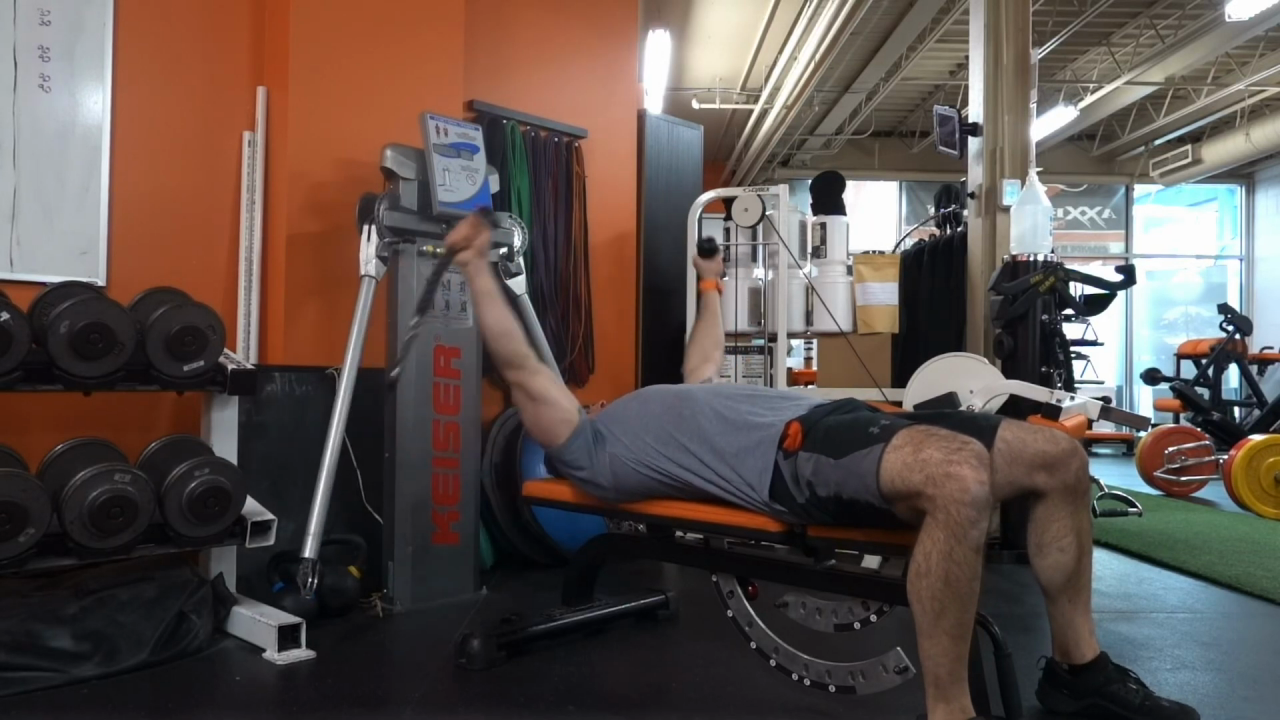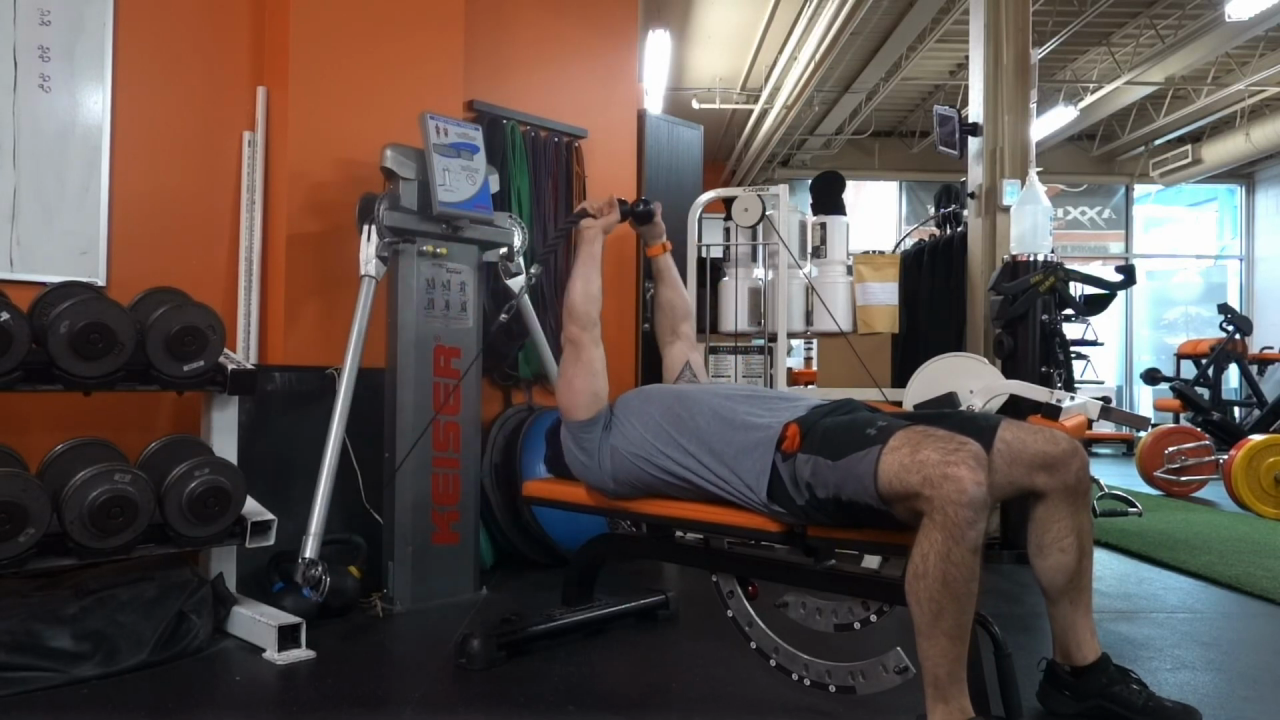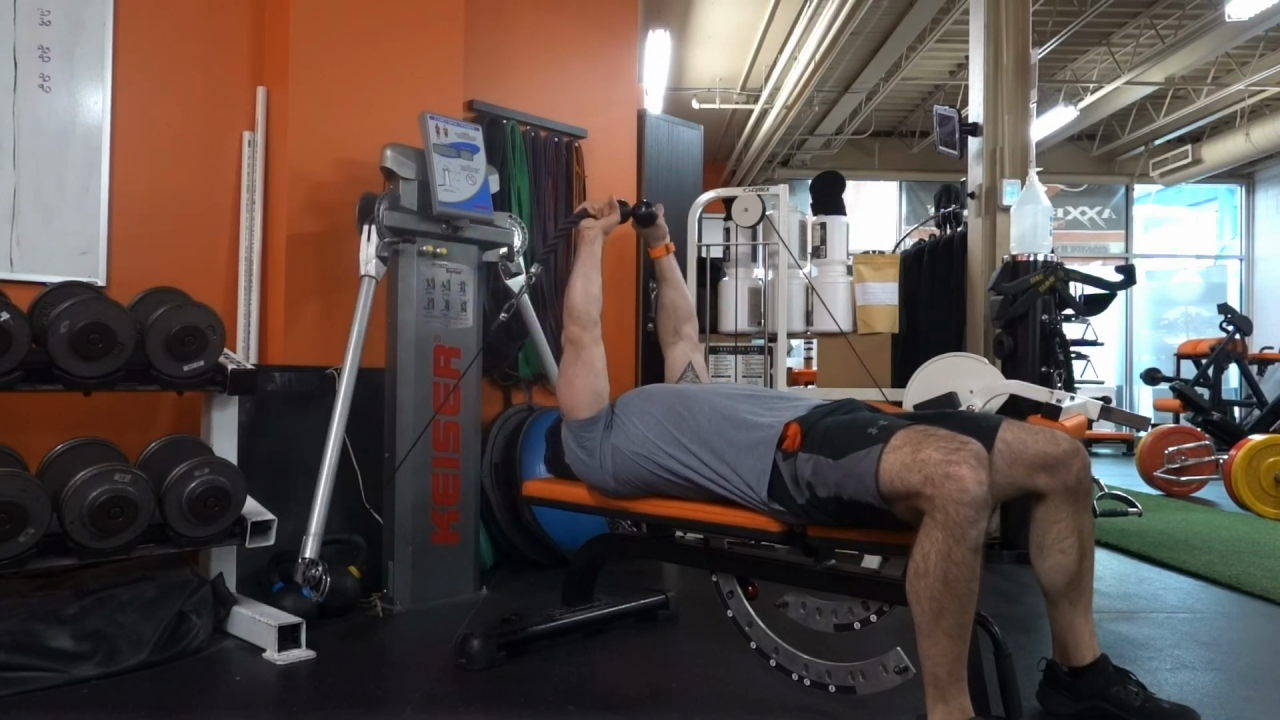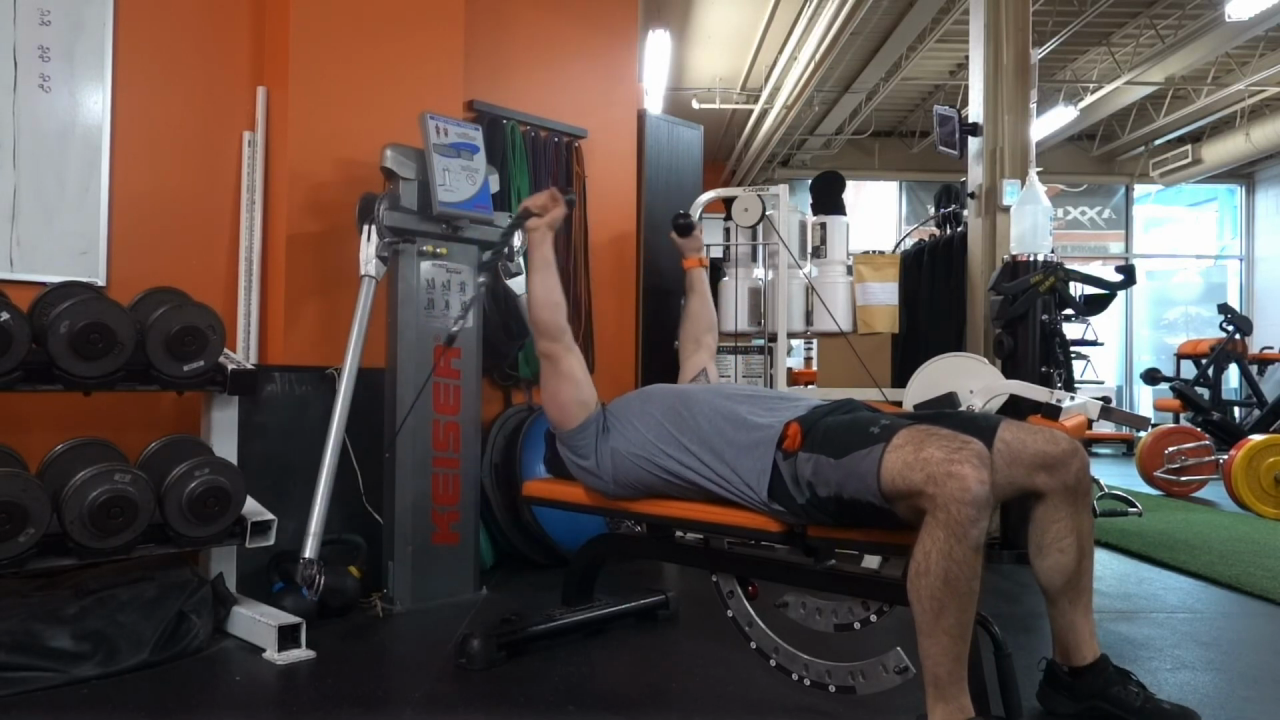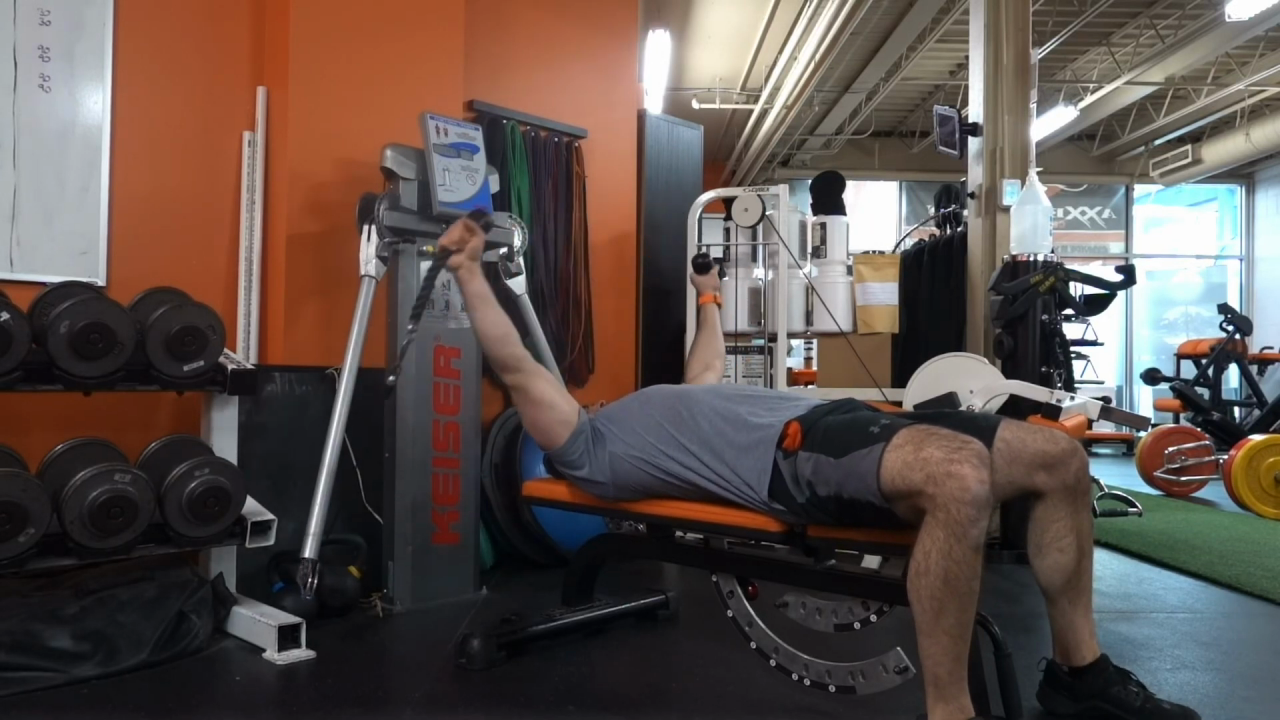
dt=0.3s
person 1, frame 1
left shoulder: (656, 405)
right shoulder: (597, 450)
left elbow: (705, 357)
right elbow: (524, 374)
left wrist: (711, 286)
right wrist: (477, 262)
left hip: (833, 418)
right hip: (785, 454)
left knee: (1057, 457)
right knee: (963, 479)
person 1, frame 2
left shoulder: (669, 403)
right shoulder: (598, 450)
left elbow: (677, 335)
right elbow: (580, 338)
left wrist: (658, 252)
right wrist: (592, 236)
right hip: (789, 456)
left knee: (1059, 459)
right knee: (958, 480)
person 1, frame 3
left shoulder: (665, 403)
right shoulder: (597, 448)
left elbow: (681, 333)
right elbow: (580, 337)
left wrist: (661, 251)
right wrist: (593, 237)
left hip: (834, 418)
right hip: (789, 453)
left knee: (1060, 459)
right knee: (959, 480)
person 1, frame 4
left shoulder: (663, 406)
right shoulder: (597, 451)
left elbow: (700, 346)
right elbow: (554, 347)
left wrist: (693, 264)
right wrist: (542, 235)
left hip: (835, 420)
right hip: (787, 454)
left knee: (1060, 460)
right knee: (960, 478)
person 1, frame 5
left shoulder: (649, 410)
right shoulder: (593, 452)
left elbow: (705, 375)
right elbow: (519, 372)
left wrist: (710, 306)
right wrist: (469, 273)
left hip: (834, 415)
right hip: (790, 453)
left knee: (1059, 459)
right knee: (961, 479)
